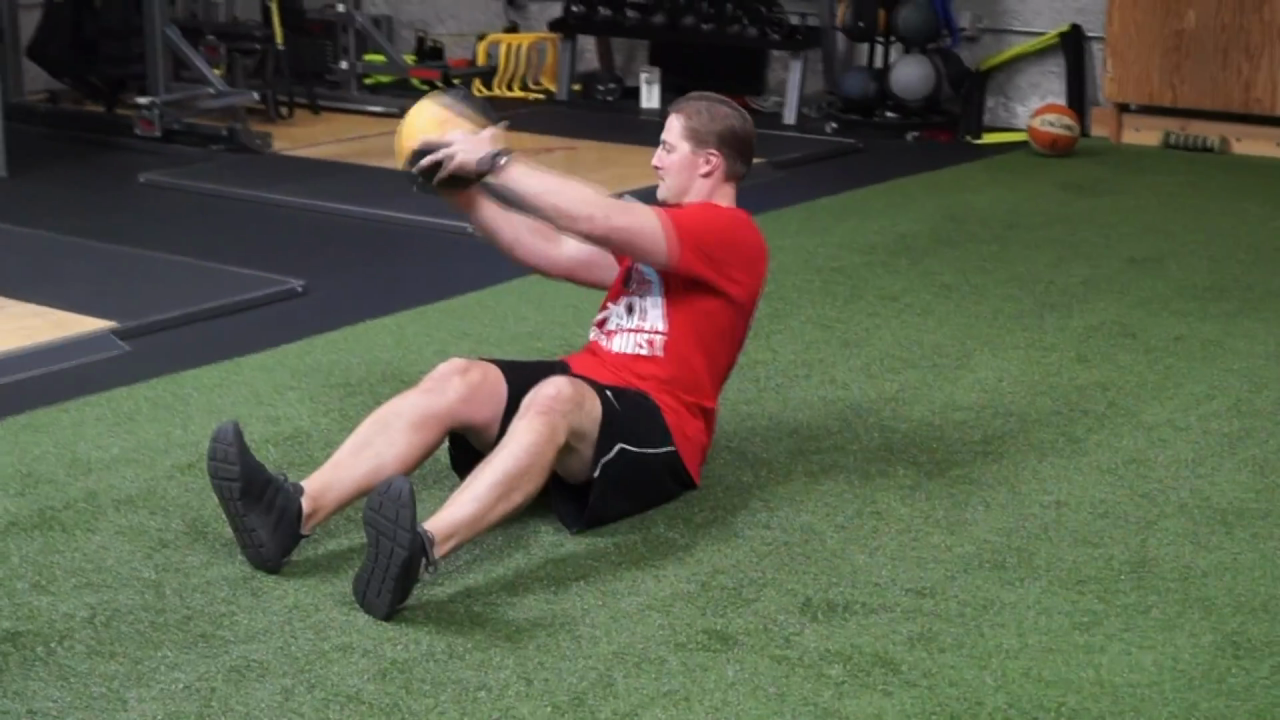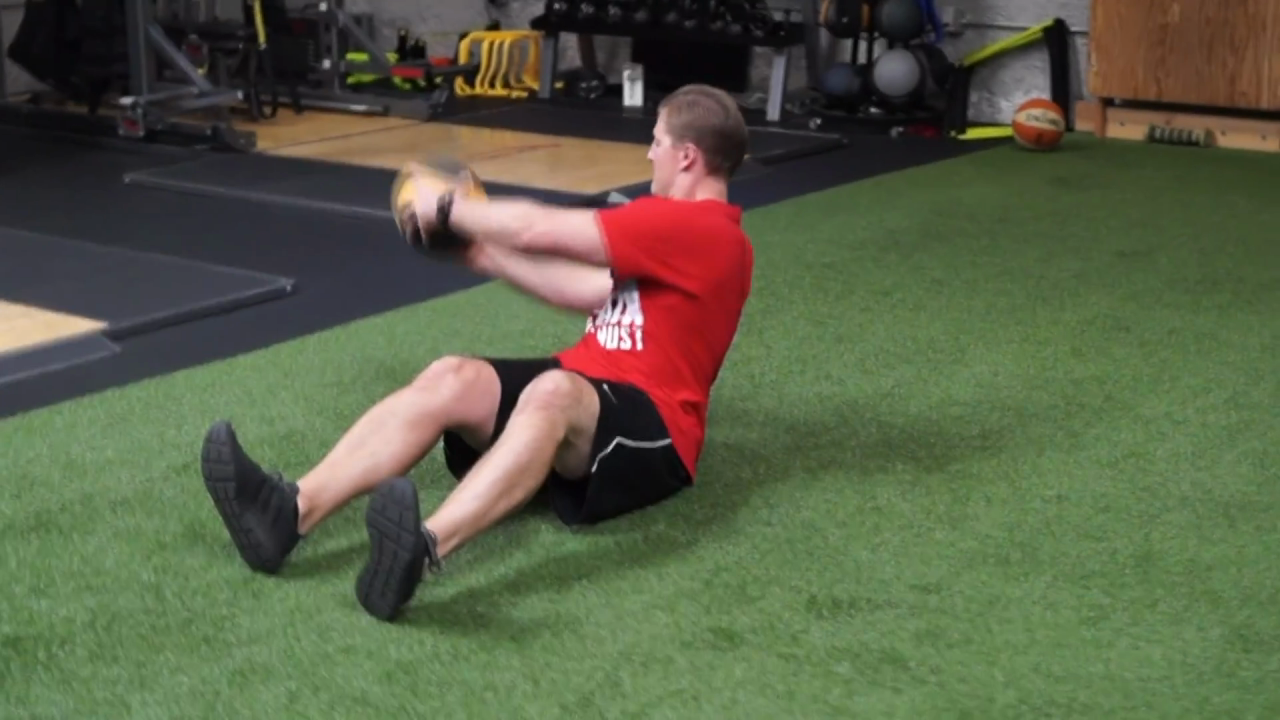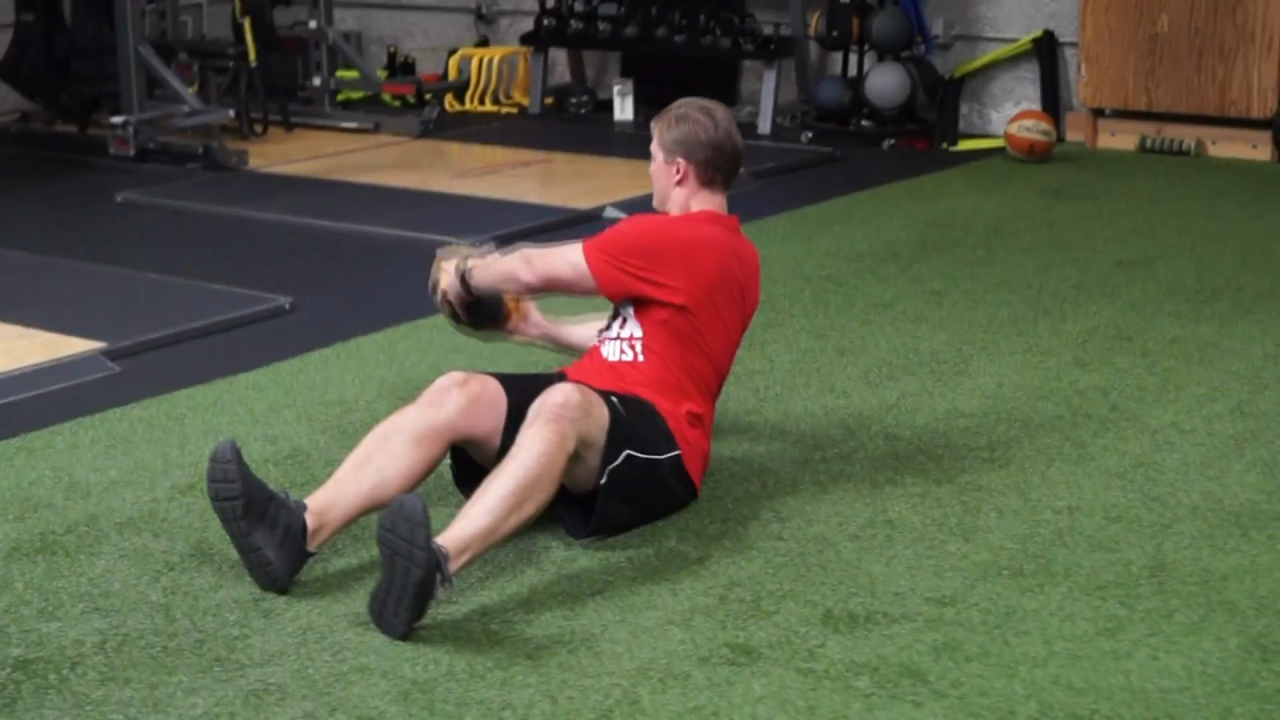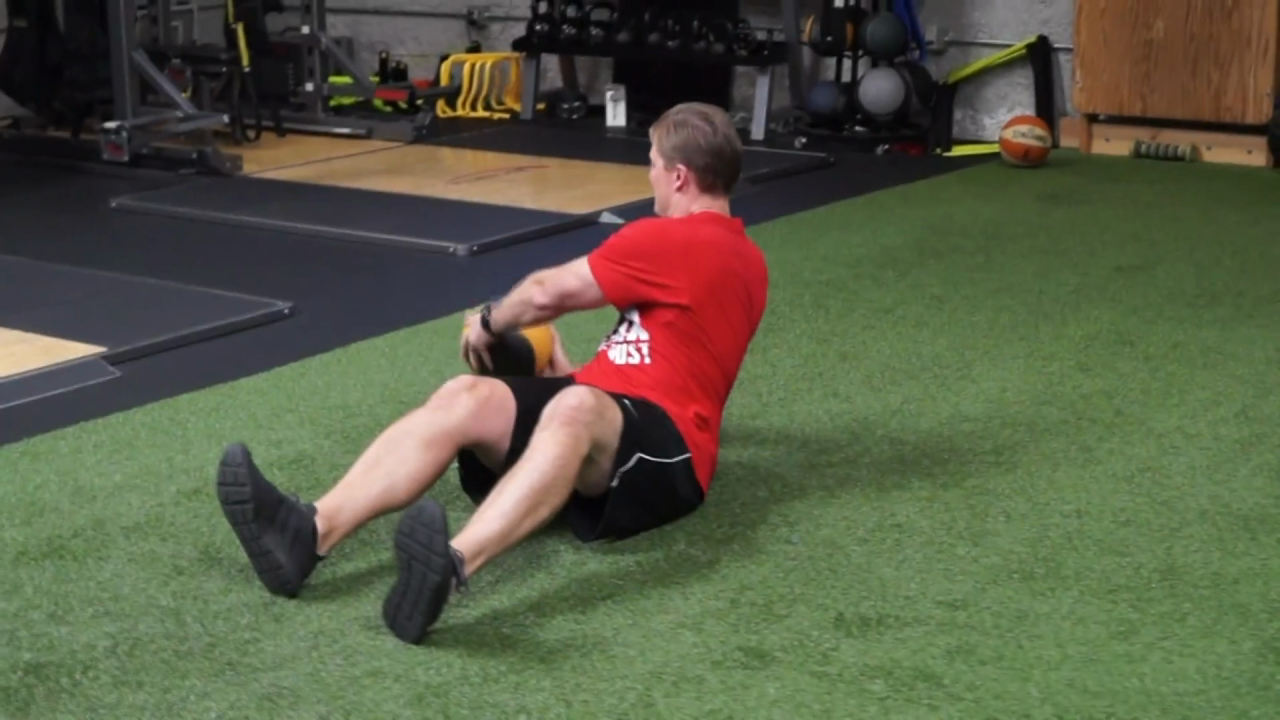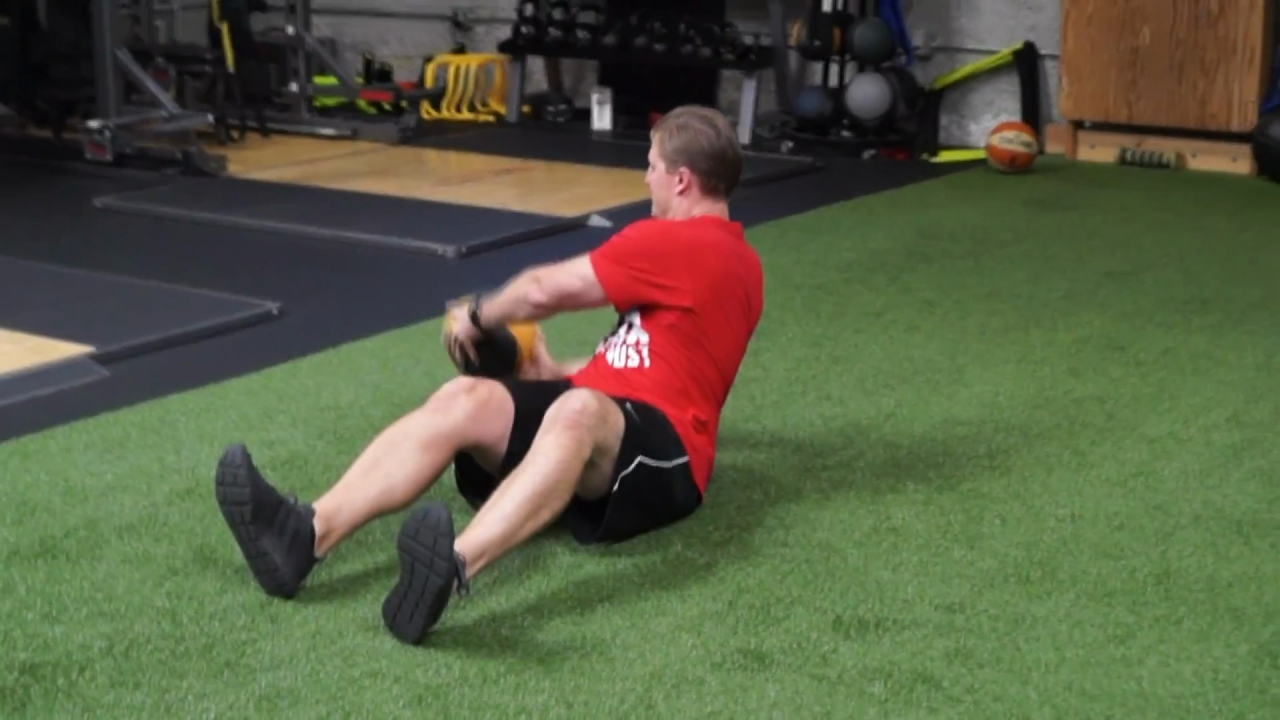
dt=0.2s
person 1, frame 1
left shoulder: (726, 234)
right shoulder: (671, 235)
left elbow: (592, 216)
right elbow: (568, 257)
left wrist: (495, 162)
right wrist: (476, 201)
left hip: (657, 430)
left knee: (555, 396)
right knee: (457, 379)
left ankle: (422, 550)
right ankle: (297, 509)
person 1, frame 2
left shoulder: (693, 228)
right shoulder: (691, 227)
left elbow: (538, 231)
right elbow: (612, 299)
left wrist: (446, 208)
right wrist: (494, 260)
left hip: (650, 428)
left knee: (553, 392)
right knee: (451, 378)
left ankle: (423, 548)
right ankle: (293, 509)
person 1, frame 3
left shoulder: (675, 238)
right shoulder: (719, 247)
left elbow: (537, 270)
left wrist: (466, 276)
right wrist: (544, 329)
left hip: (656, 440)
left knee: (562, 403)
right knee: (456, 392)
left ankle: (437, 562)
right ankle: (301, 528)
person 1, frame 4
left shoulder: (671, 240)
right shoulder: (735, 256)
left elbow: (548, 292)
left wrist: (488, 323)
right wrist: (568, 371)
left hip: (665, 441)
left knee: (575, 407)
right knee: (465, 396)
left ankle: (452, 565)
right ankle: (311, 531)
person 1, frame 5
left shoulder: (679, 243)
right shoulder: (722, 255)
left elbow: (544, 289)
left wrist: (476, 318)
right wrist: (555, 369)
left hip: (662, 443)
left knee: (578, 410)
right knee: (463, 397)
left ankle: (452, 569)
right ankle: (308, 533)
